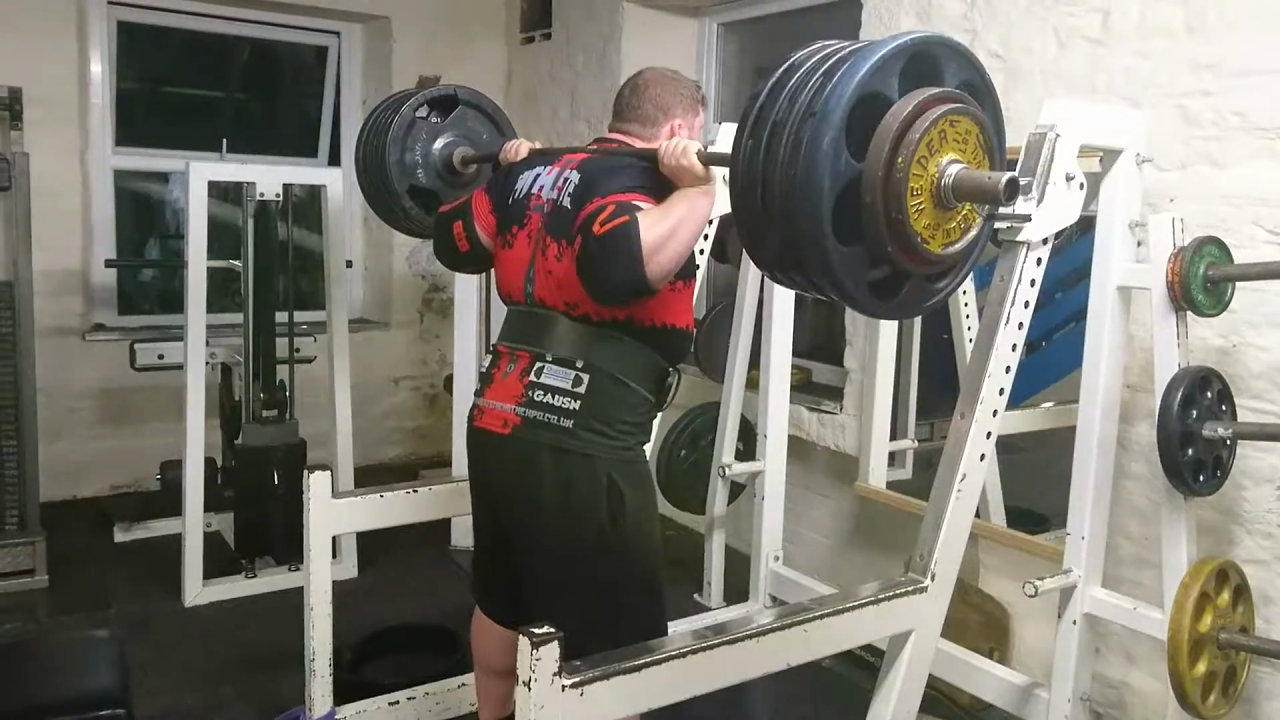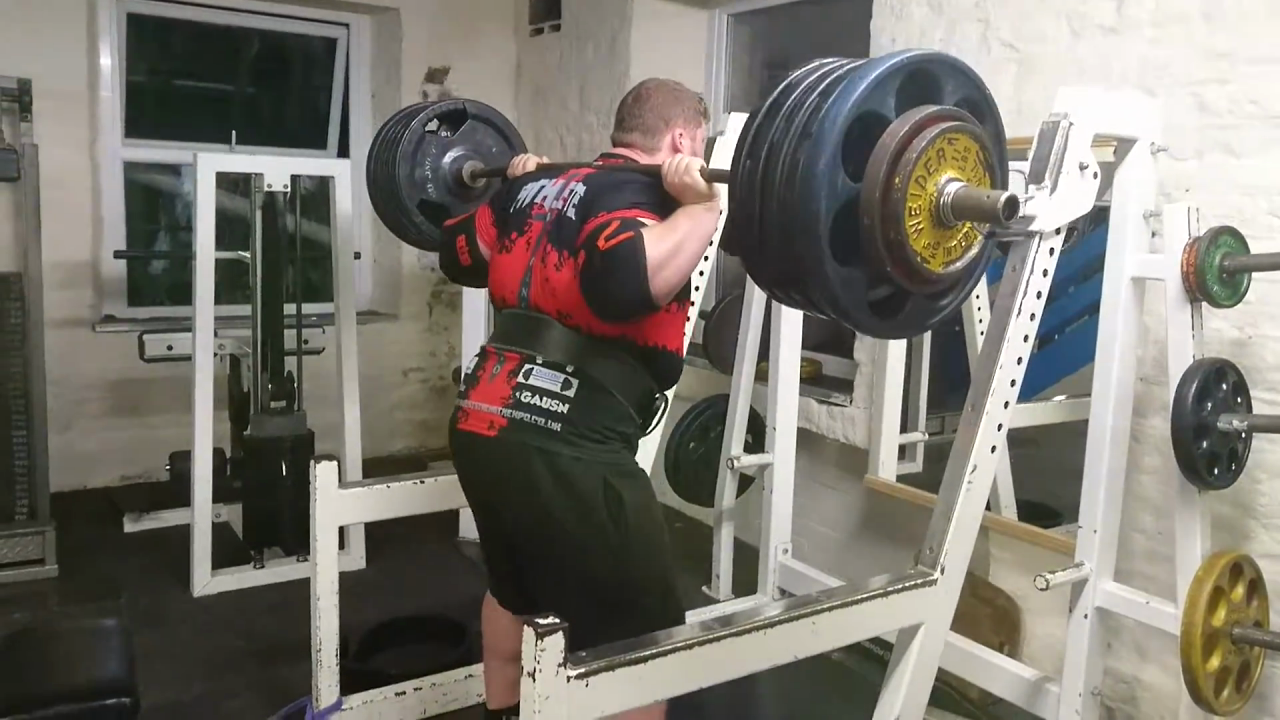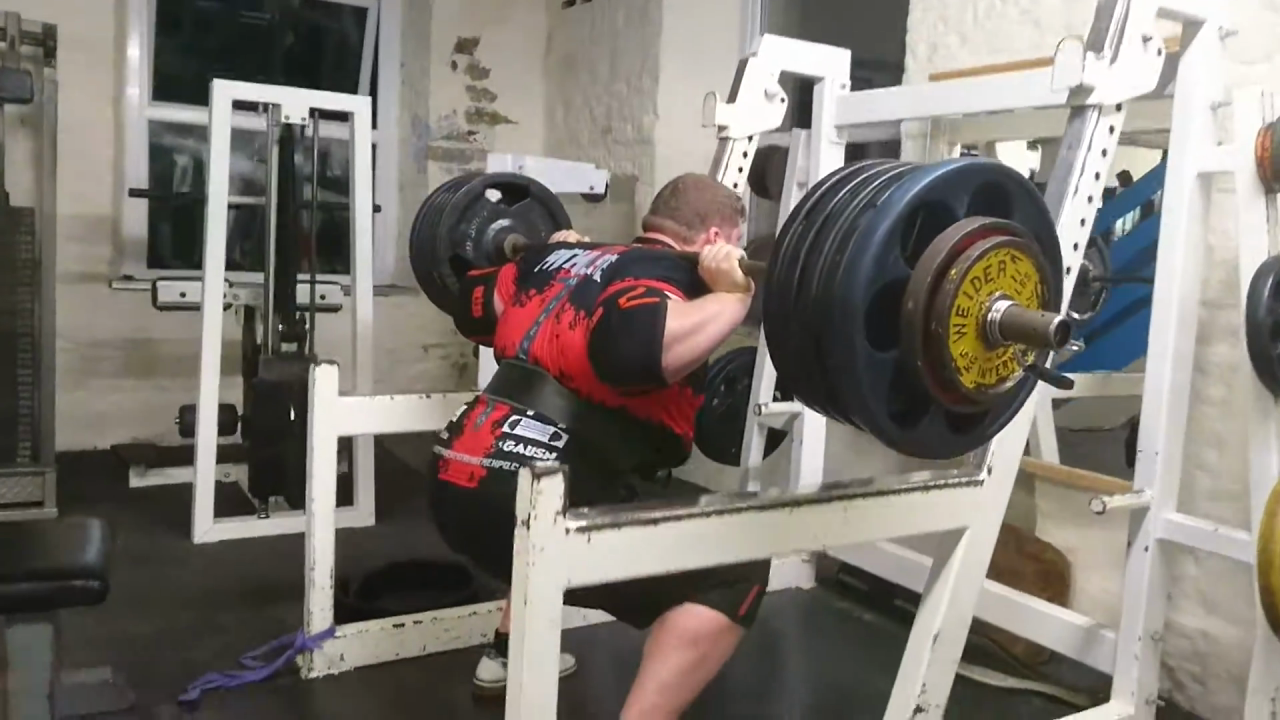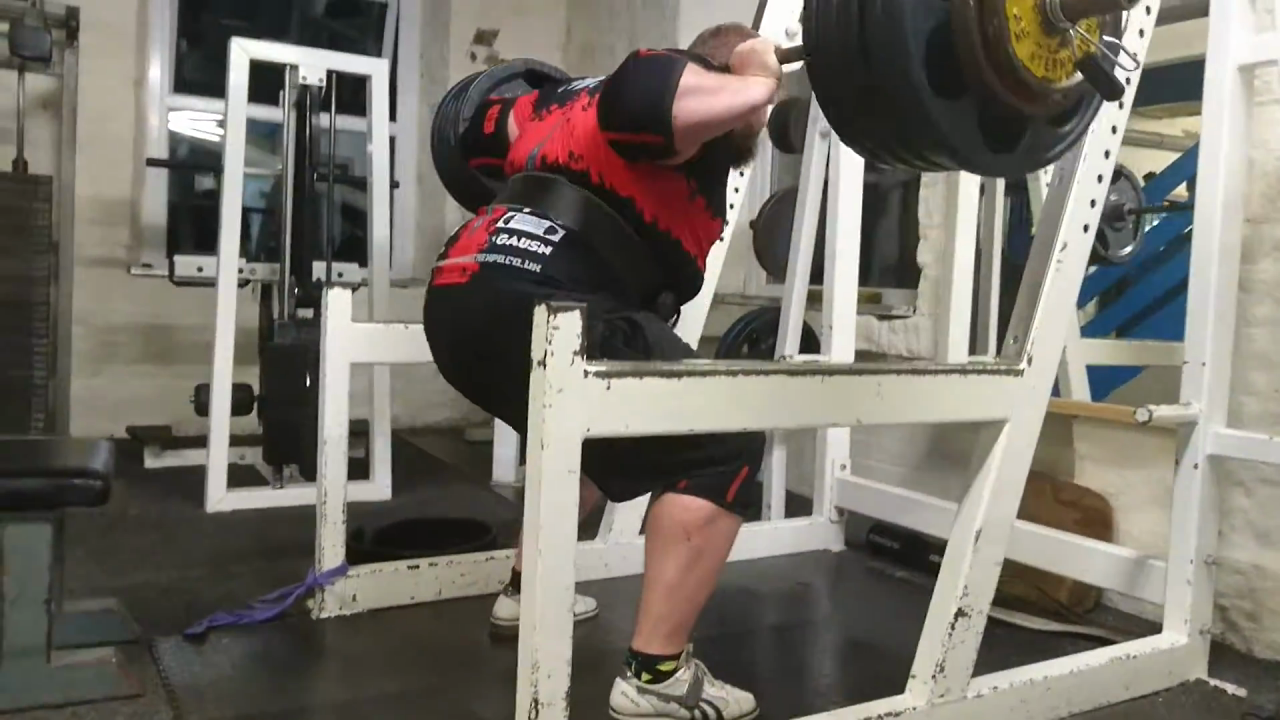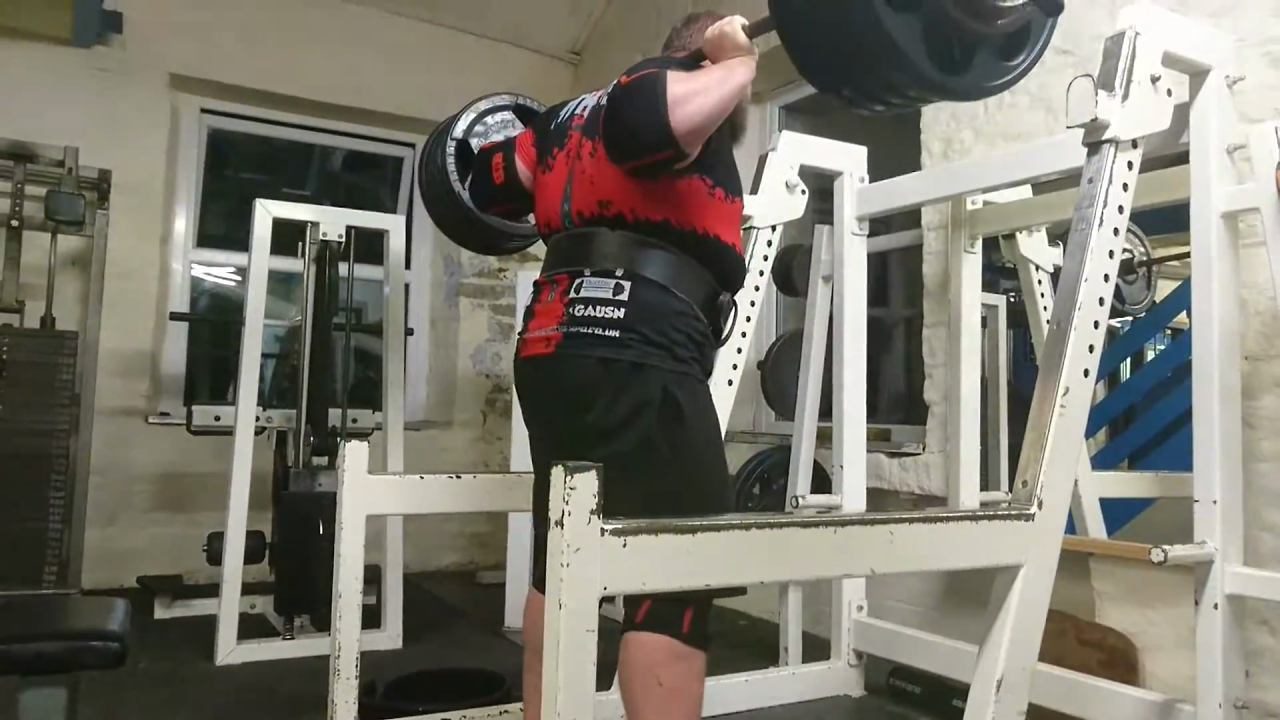
dt=1s
person 1, frame 1
left shoulder: (536, 174)
right shoulder: (635, 180)
left elbow: (454, 239)
right elbow: (620, 266)
right wrist: (697, 188)
left hip: (499, 425)
right hip: (578, 448)
left knee: (503, 602)
right knee: (612, 649)
person 1, frame 2
left shoulder: (540, 187)
right shoulder: (638, 196)
left elbow: (459, 255)
right elbow: (622, 283)
right wrist: (701, 205)
left hip: (483, 425)
right hip: (562, 447)
left knee: (517, 585)
right knee: (643, 636)
person 1, frame 3
left shoulder: (563, 257)
right shoulder: (669, 278)
left elbow: (473, 307)
right elbow: (632, 349)
right wrist: (731, 295)
left hip: (461, 485)
right hip: (525, 501)
right knee: (734, 567)
left ankle: (508, 656)
person 1, frame 4
left shoulder: (583, 92)
right shoulder: (702, 92)
left elbow: (484, 134)
right elbow: (644, 97)
right wrist: (759, 81)
left hip: (466, 296)
right hip: (531, 300)
left knee: (598, 434)
right knee: (719, 447)
left ankle: (526, 591)
person 1, frame 5
left shoulder: (579, 112)
right shoulder: (671, 80)
left elbow: (488, 181)
right elbow: (649, 121)
right wrist: (738, 61)
left hip: (557, 353)
right hip: (633, 357)
